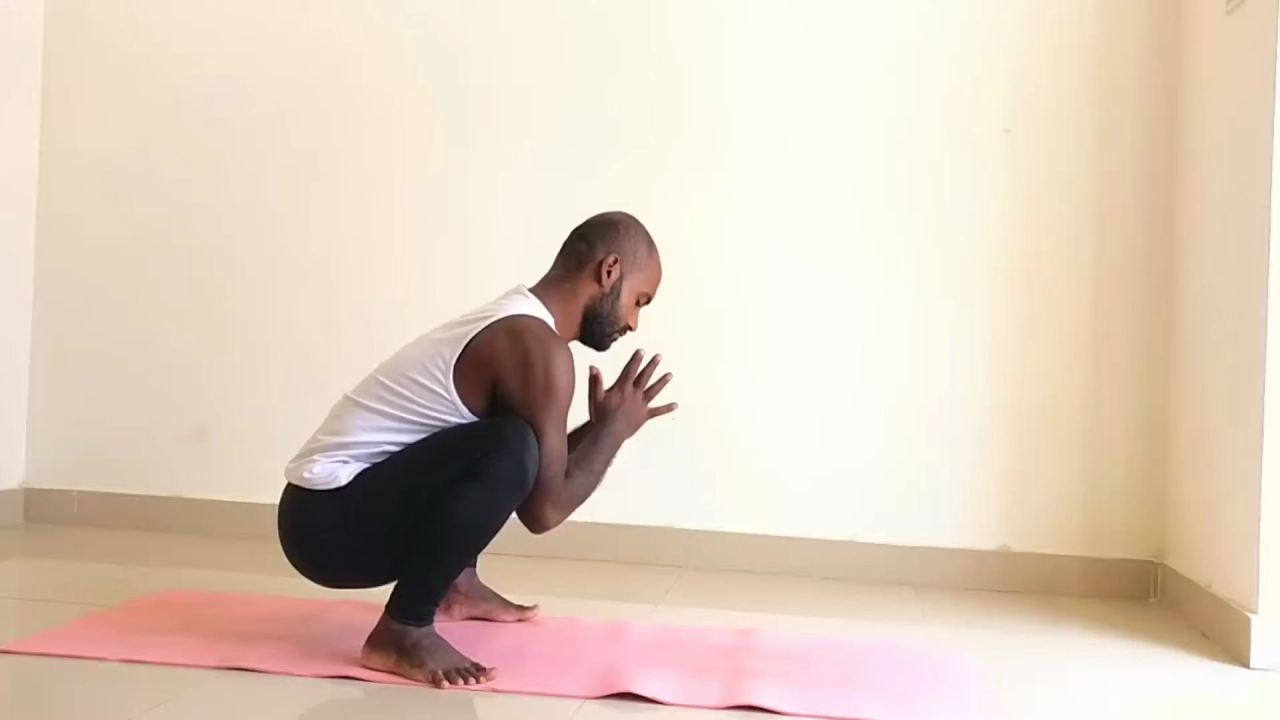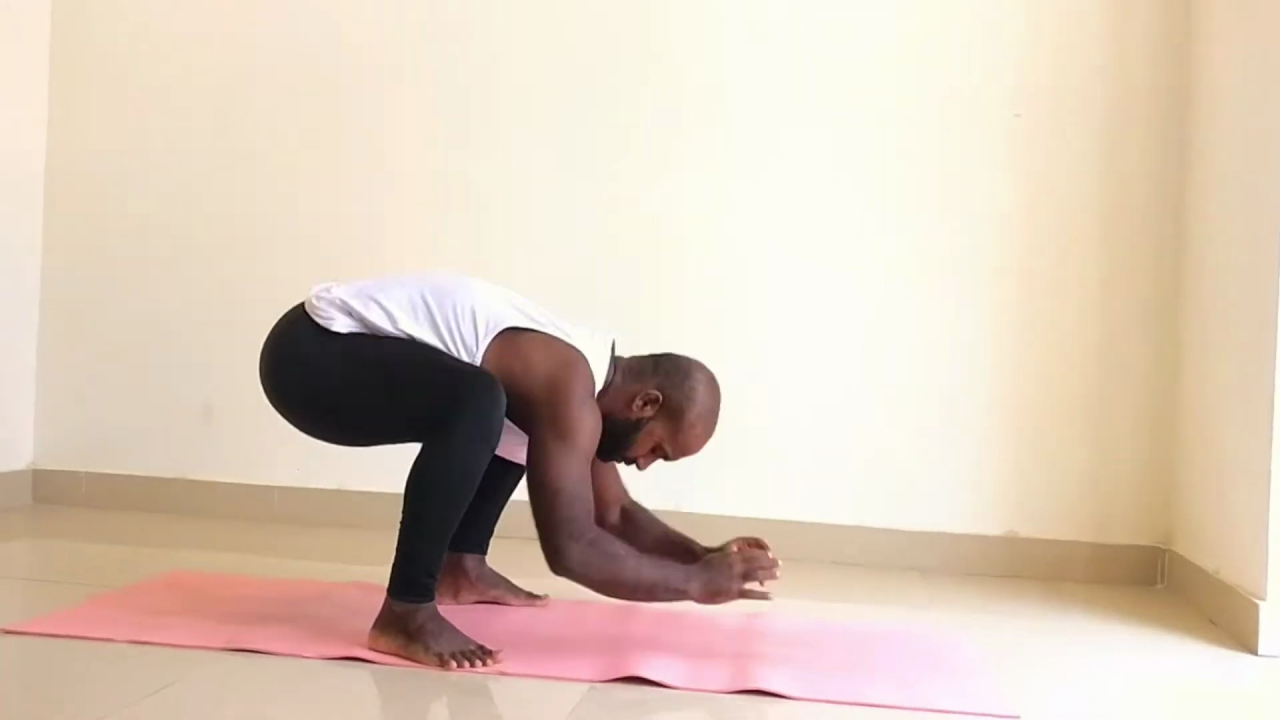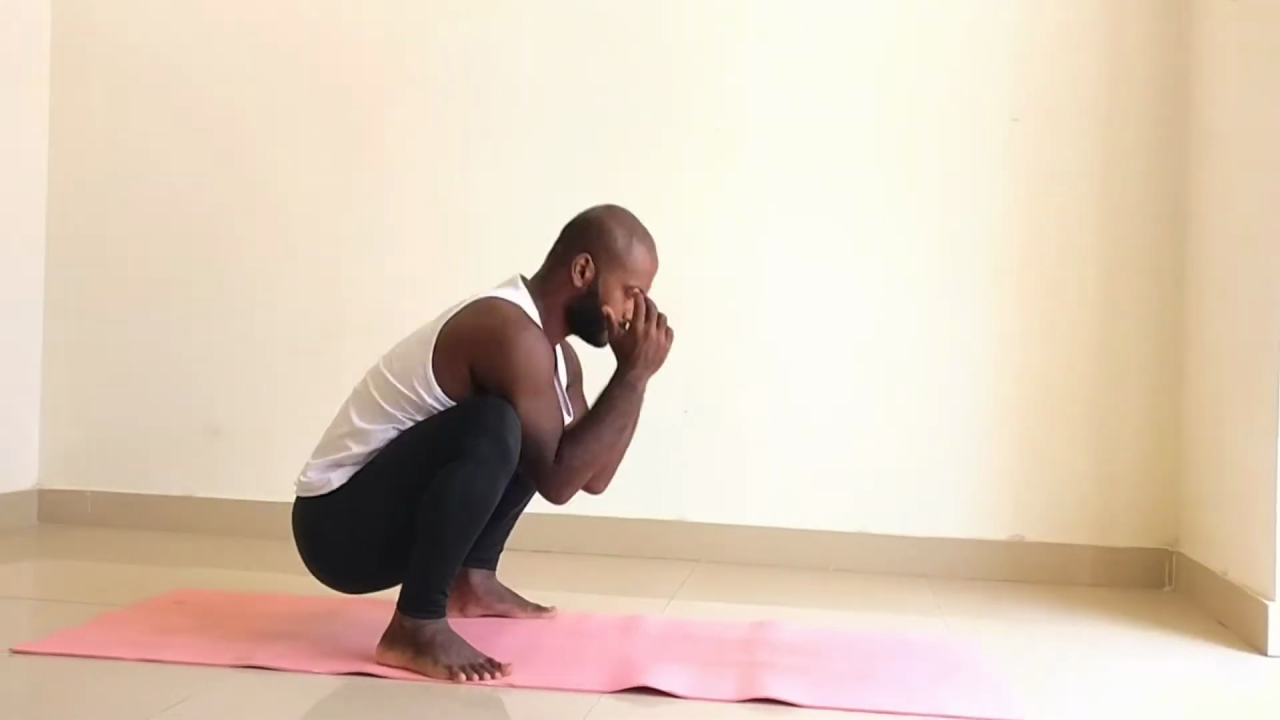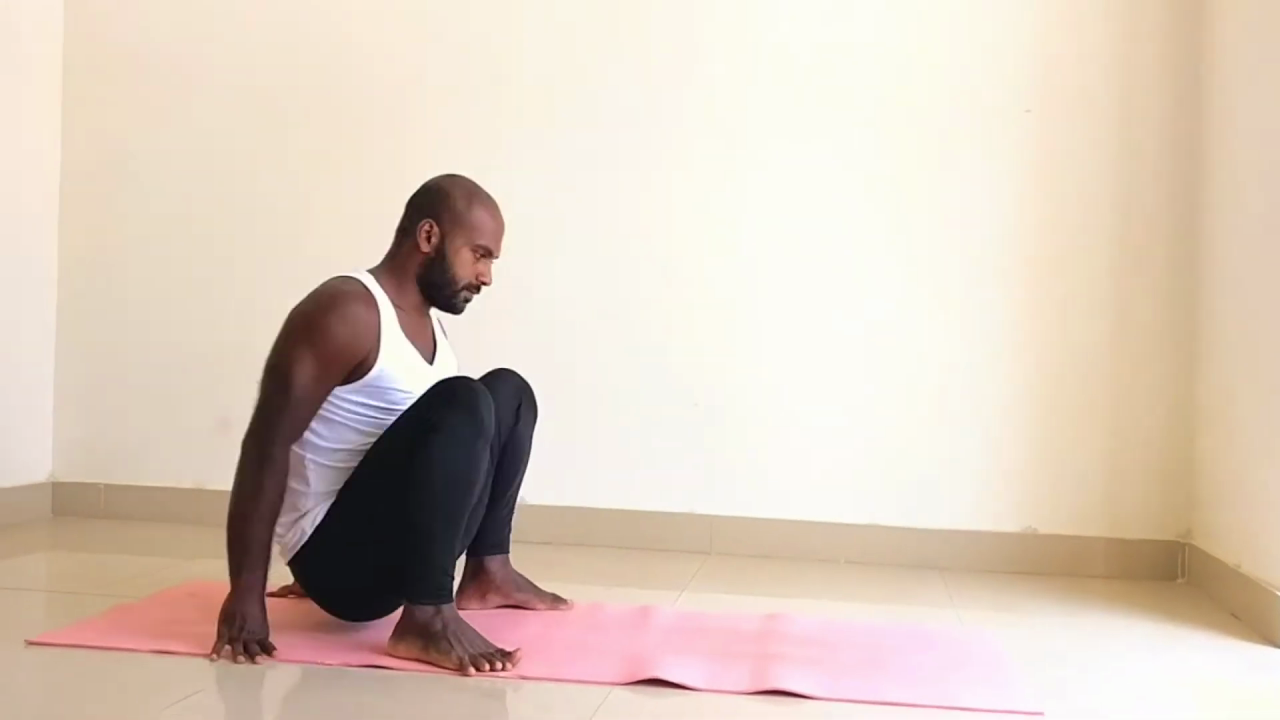
dt=0.4s
person 1, frame 1
left shoulder: (516, 328)
right shoulder: (537, 348)
left elbow: (544, 472)
right elbow: (543, 509)
left wrist: (602, 428)
right wrist: (613, 429)
left hip: (368, 501)
right hip: (330, 524)
right knee: (511, 450)
left ankle: (457, 584)
right ankle: (402, 631)
person 1, frame 2
left shoulder: (596, 382)
right shoulder: (567, 384)
left elbow: (615, 516)
right elbow: (571, 549)
left wrist: (704, 558)
right wrist: (699, 583)
right hip: (310, 347)
right knee: (477, 406)
left ankle: (465, 565)
right ankle: (407, 612)
person 1, frame 3
left shoulder: (550, 345)
right shoulder: (511, 334)
left elbow: (592, 478)
right elbow: (558, 479)
left wrist: (631, 380)
right wrist: (632, 380)
right hip: (340, 524)
right knee: (494, 433)
left ankle: (473, 580)
right ankle: (416, 628)
person 1, frame 4
left shoulder: (423, 320)
right shoulder: (347, 309)
right elbow: (267, 442)
right wrist: (247, 593)
left hip: (376, 544)
right hip: (337, 551)
left knee: (508, 393)
right knee: (464, 405)
left ankle: (490, 571)
right ankle: (427, 618)
